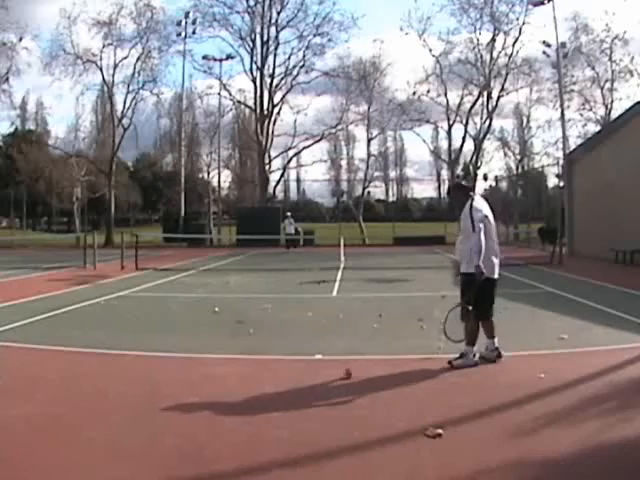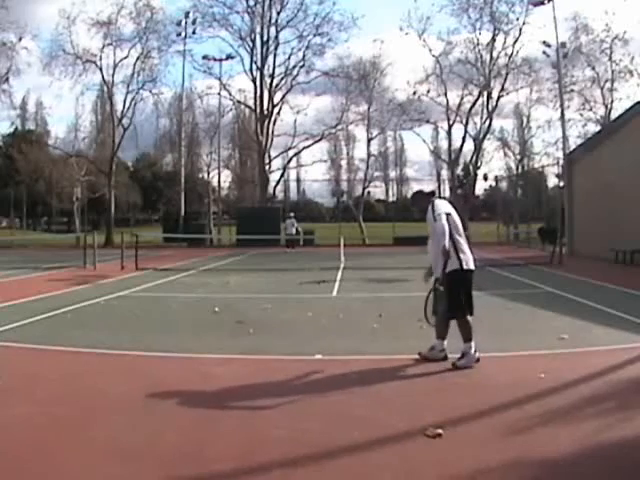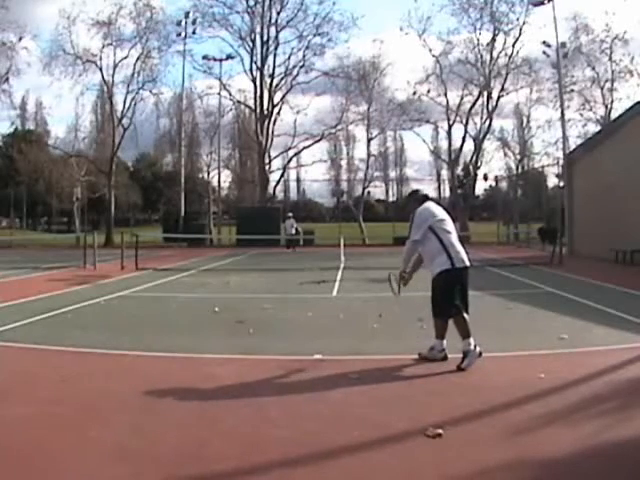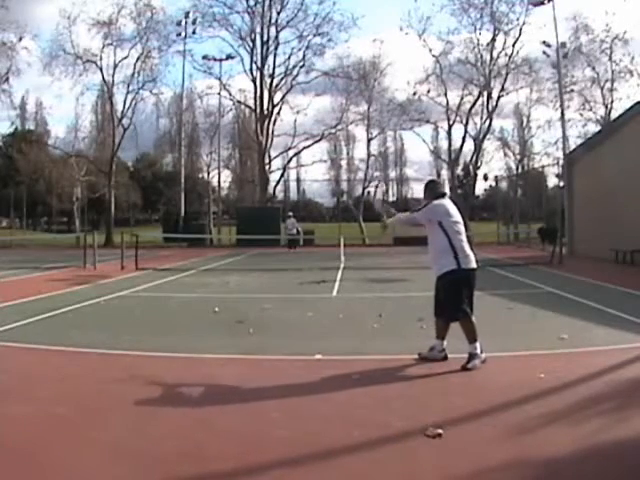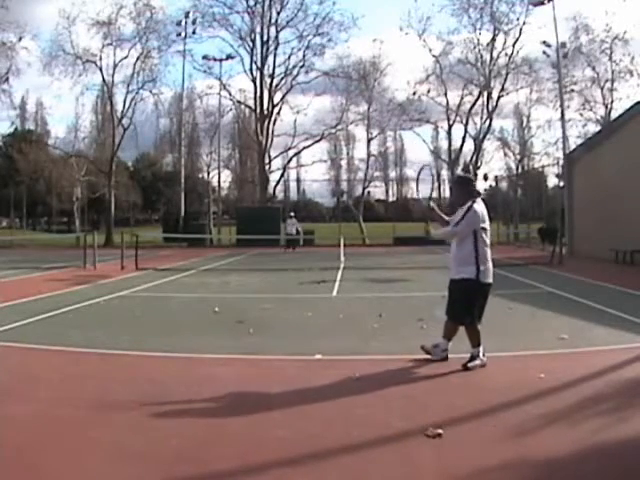
dt=1s
person 1, frame 1
left shoulder: (472, 207)
right shoulder: (476, 205)
left elbow: (477, 237)
left wrist: (477, 264)
right wrist: (461, 263)
left hip: (477, 270)
right hip: (478, 268)
left knee: (471, 313)
right knee: (482, 312)
left ankle: (469, 354)
right ankle: (492, 348)
person 1, frame 2
left shoulder: (436, 206)
right shoulder: (437, 208)
left elbow: (441, 224)
left wrist: (445, 245)
right wrist: (433, 267)
left hip: (456, 267)
right hip: (447, 268)
left knee: (459, 310)
right knee: (441, 310)
left ankle: (470, 352)
right ankle: (439, 349)
person 1, frame 3
left shoulder: (423, 211)
right shoulder: (430, 212)
left elbow: (412, 243)
right elbow: (423, 249)
left wrist: (404, 268)
right wrist: (411, 272)
left hip: (451, 267)
right hip: (443, 268)
left knee: (455, 308)
right knee: (439, 309)
left ankle: (470, 347)
right ankle: (439, 348)
person 1, frame 4
left shoulder: (437, 206)
right shoulder: (441, 208)
left elbow: (410, 218)
right elbow: (416, 219)
left wrist: (389, 221)
right wrist: (395, 217)
left hip: (458, 268)
right hip: (449, 269)
left knee: (461, 311)
right knee: (442, 311)
left ankle: (476, 351)
right ankle: (439, 349)
person 1, frame 5
left shoulder: (473, 210)
right shoulder: (466, 208)
left elbow: (451, 232)
right elbow: (451, 224)
left wrist: (433, 233)
right wrist: (434, 210)
left hip: (473, 276)
right hip: (461, 274)
left knee: (467, 319)
right knee: (454, 315)
left ankle: (478, 355)
right ankle: (442, 348)
